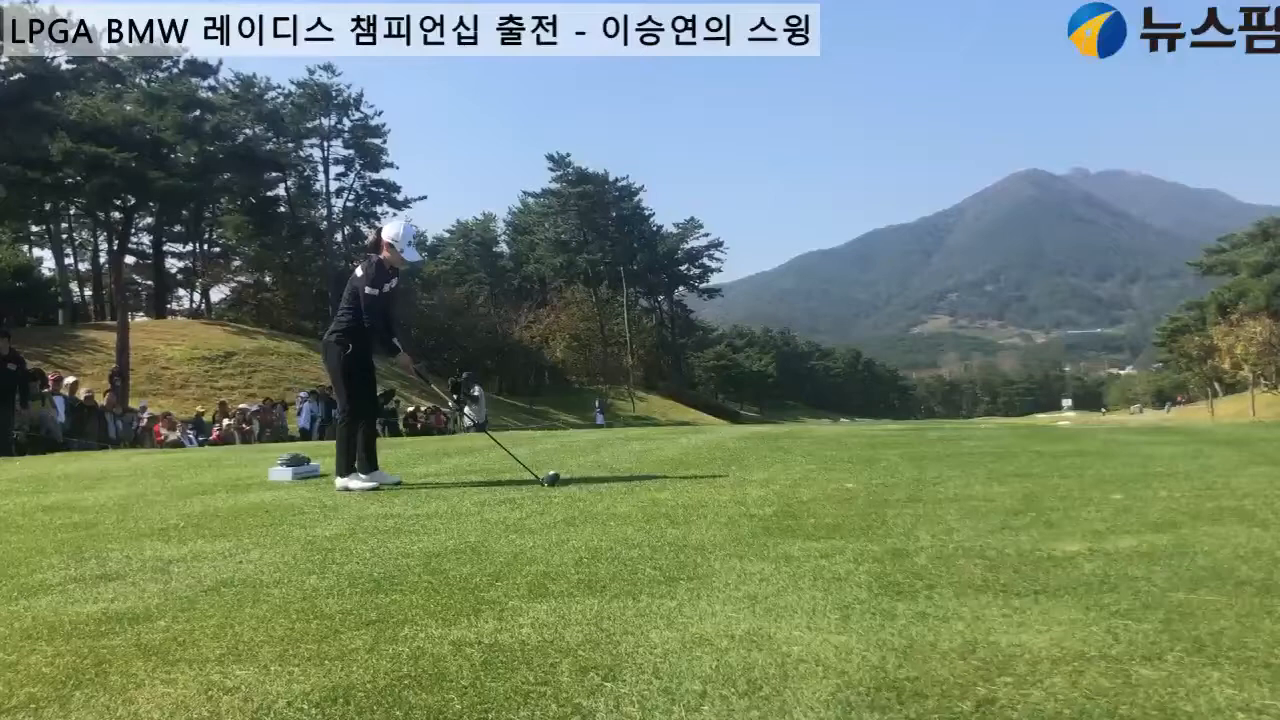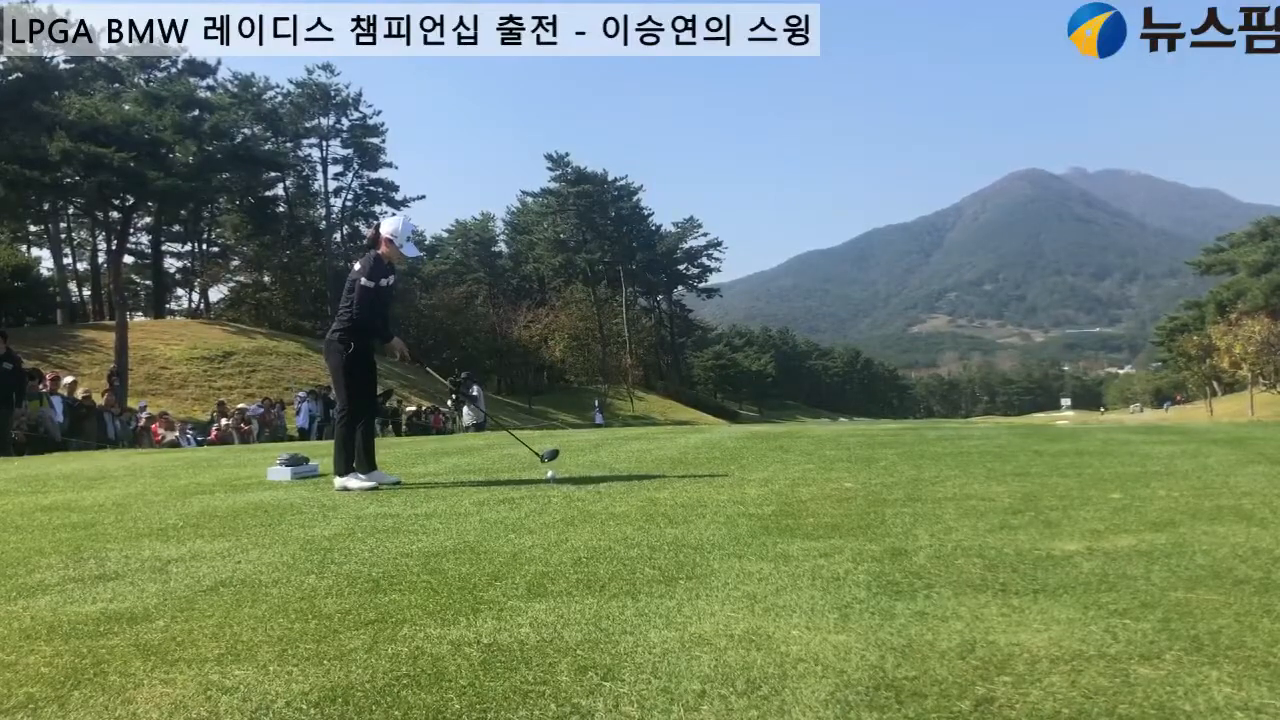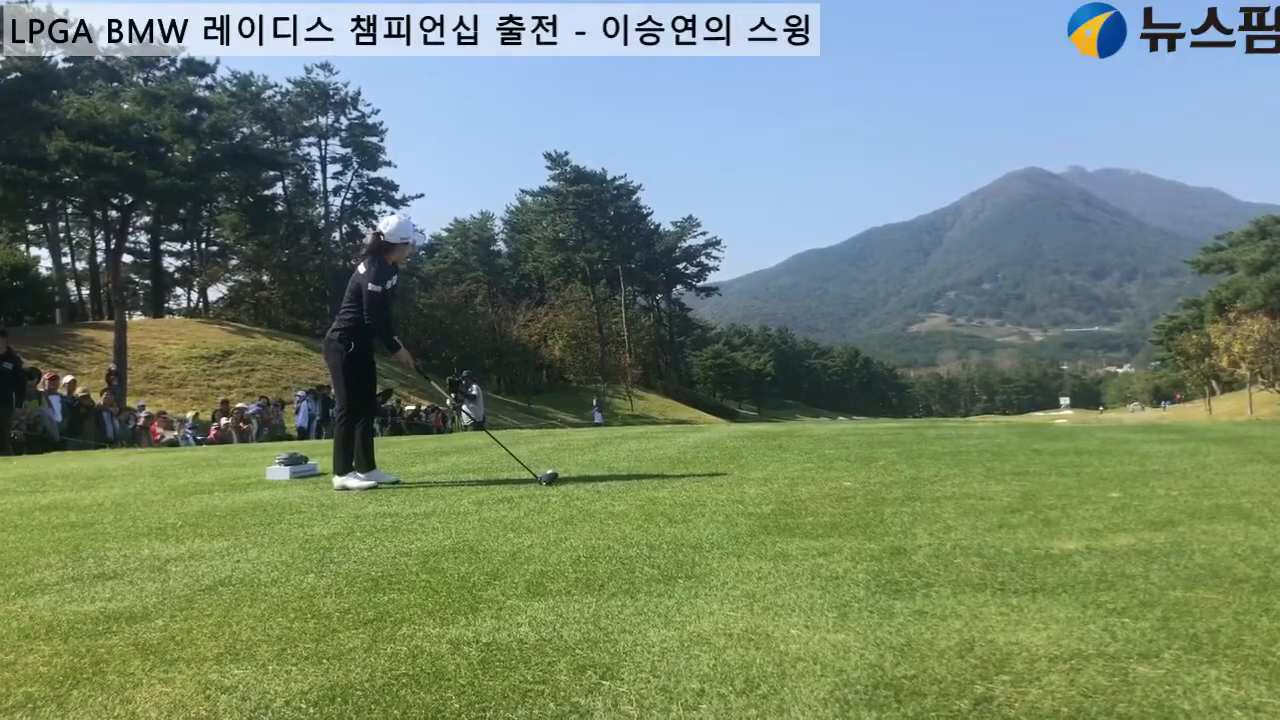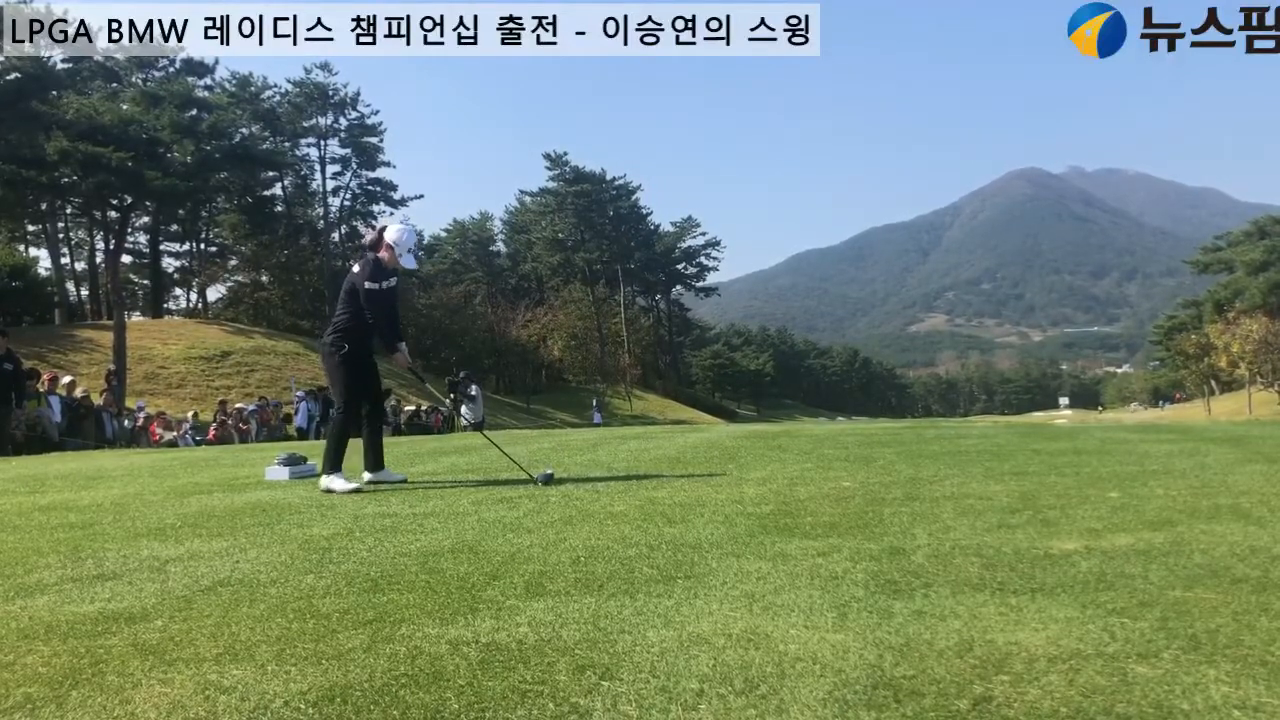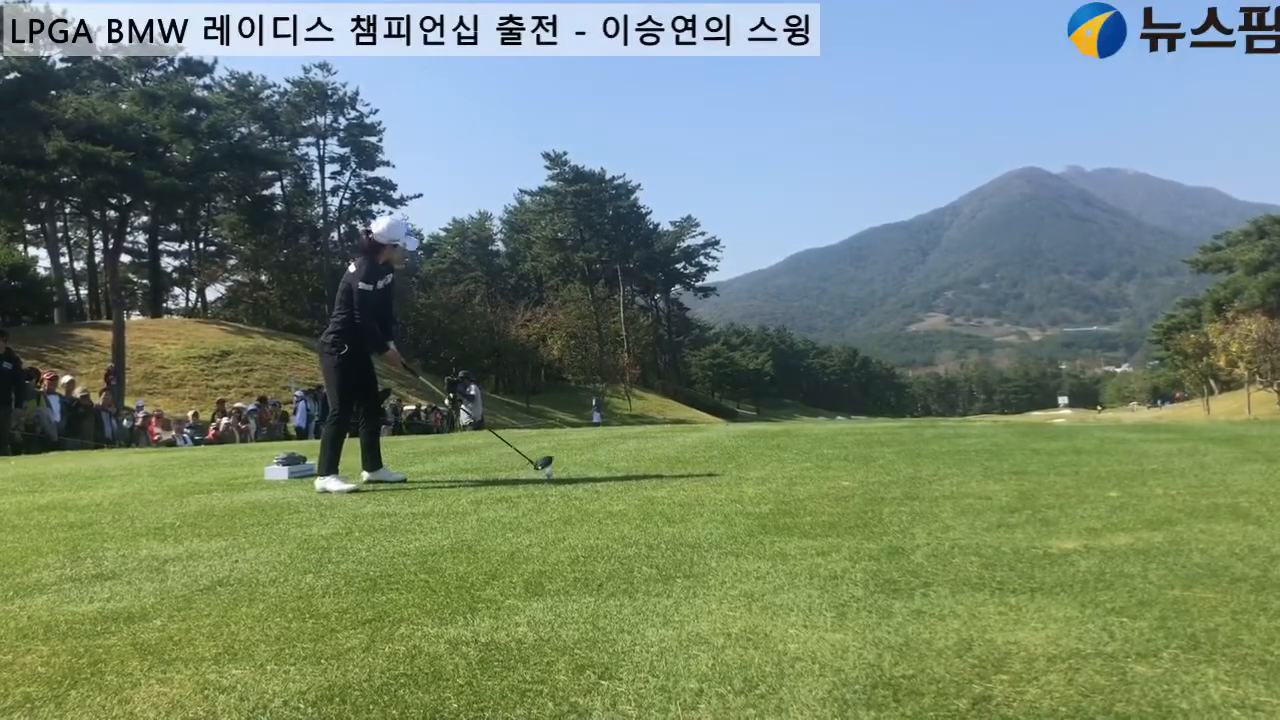
dt=1s
person 1, frame 1
left shoulder: (390, 272)
right shoulder: (371, 271)
left elbow: (384, 317)
right elbow: (371, 320)
left wrist: (398, 347)
right wrist: (396, 353)
left hip: (360, 346)
right hip: (342, 346)
left knee: (369, 408)
right knee: (351, 408)
left ankle: (369, 469)
right ankle: (345, 474)
person 1, frame 2
left shoulder: (387, 268)
right shoulder: (369, 266)
right elbow: (361, 312)
left wrist: (390, 340)
right wrist: (389, 339)
left hip: (361, 345)
right hip: (344, 345)
left knee: (368, 407)
right knee: (349, 407)
left ankle: (367, 469)
right ankle: (343, 474)
person 1, frame 3
left shoulder: (389, 268)
right shoulder: (373, 271)
right elbow: (372, 318)
left wrist: (395, 340)
right wrist: (396, 349)
left hip: (360, 346)
right hip: (344, 345)
left knee: (367, 407)
right knee: (349, 407)
left ankle: (365, 468)
right ankle: (342, 473)
person 1, frame 4
left shoulder: (389, 271)
right shoulder: (367, 270)
left elbow: (390, 313)
right elbow: (373, 316)
left wrist: (401, 346)
right wrist: (394, 351)
left hip: (360, 348)
right hip: (340, 347)
left knee: (374, 407)
right knee: (347, 408)
left ankle: (374, 469)
right ankle: (330, 474)
person 1, frame 5
left shoulder: (385, 269)
right shoulder: (364, 271)
left elbow: (385, 311)
right elbow: (363, 318)
left wrist: (390, 344)
right wrist: (384, 350)
left hip: (358, 348)
right hip: (339, 347)
left knee: (371, 408)
right knee: (342, 410)
left ankle: (373, 468)
right ankle: (326, 476)
